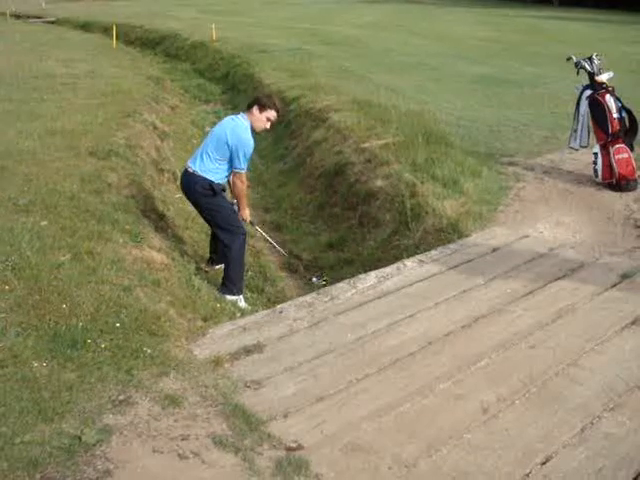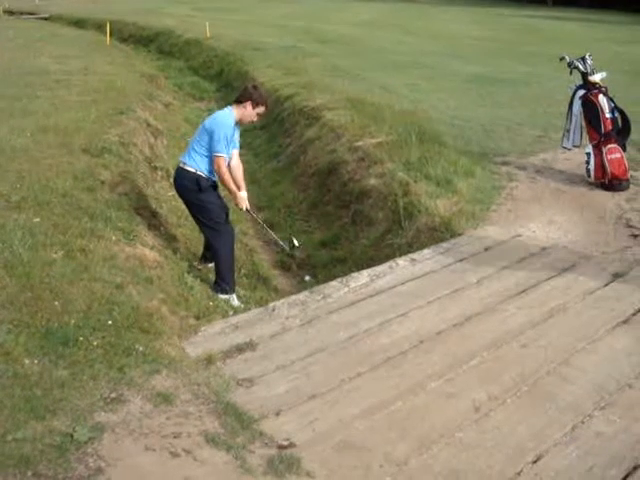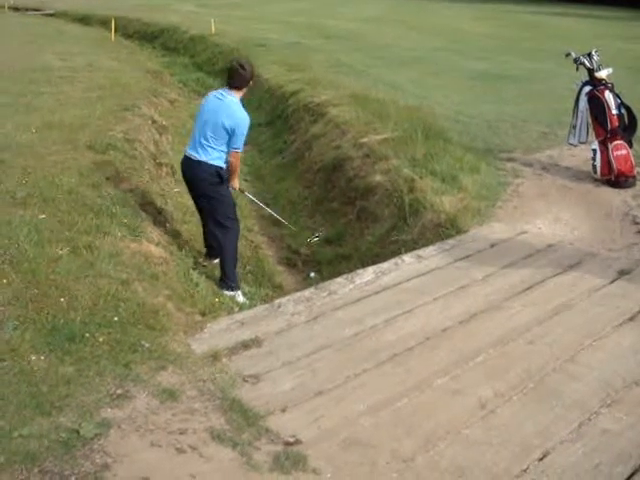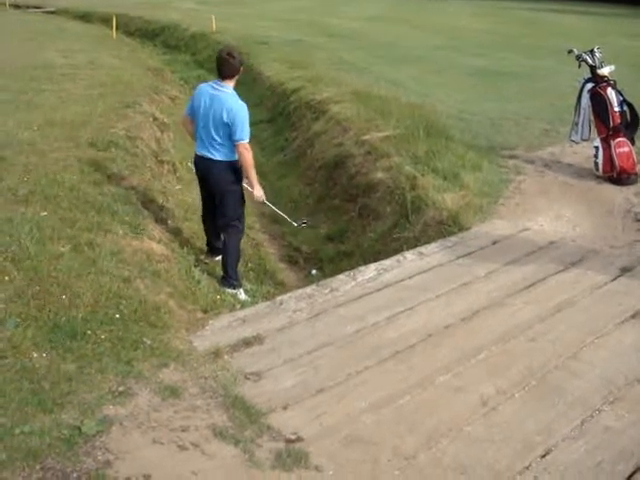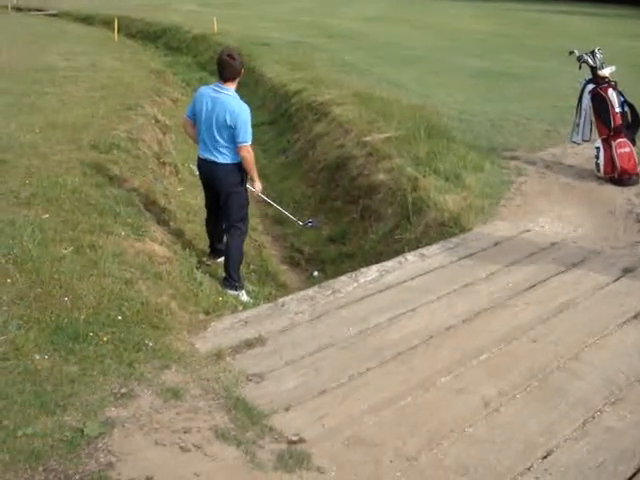
dt=0.7s
person 1, frame 1
left shoulder: (232, 121)
right shoulder: (243, 137)
right elbow: (238, 178)
left wrist: (239, 203)
right wrist: (242, 208)
left hip: (193, 179)
right hip: (203, 186)
left knee: (225, 217)
right knee: (236, 233)
left ankle: (216, 259)
right ankle: (232, 291)
person 1, frame 2
left shoulder: (234, 127)
right shoulder: (222, 122)
left elbow: (234, 161)
right elbow: (219, 165)
left wrist: (243, 190)
right wrist: (236, 194)
left hip: (200, 179)
right hip: (192, 181)
left knee: (221, 214)
right knee: (224, 230)
left ankle: (208, 257)
right ankle: (225, 289)
person 1, frame 3
left shoulder: (211, 97)
right shoulder: (240, 116)
right elbow: (233, 157)
right wrist: (234, 179)
left hip: (189, 163)
right hip: (209, 172)
left knee: (208, 213)
right knee: (228, 225)
left ankle: (212, 253)
right ankle: (229, 284)
person 1, frame 4
left shoulder: (200, 91)
right shoulder: (237, 107)
left elbow: (187, 122)
right elbow: (243, 149)
right wrist: (254, 184)
left hip: (201, 161)
right hip: (224, 169)
left knee: (210, 210)
right knee: (233, 224)
left ankle: (213, 249)
right ankle: (230, 281)
person 1, frame 5
left shoulder: (201, 94)
right shoulder: (239, 108)
left elbow: (188, 125)
right elbow: (244, 151)
right wrist: (255, 179)
left hip: (205, 164)
right hip: (228, 171)
left knee: (213, 211)
right knee: (237, 225)
left ankle: (216, 251)
right ankle: (232, 281)
